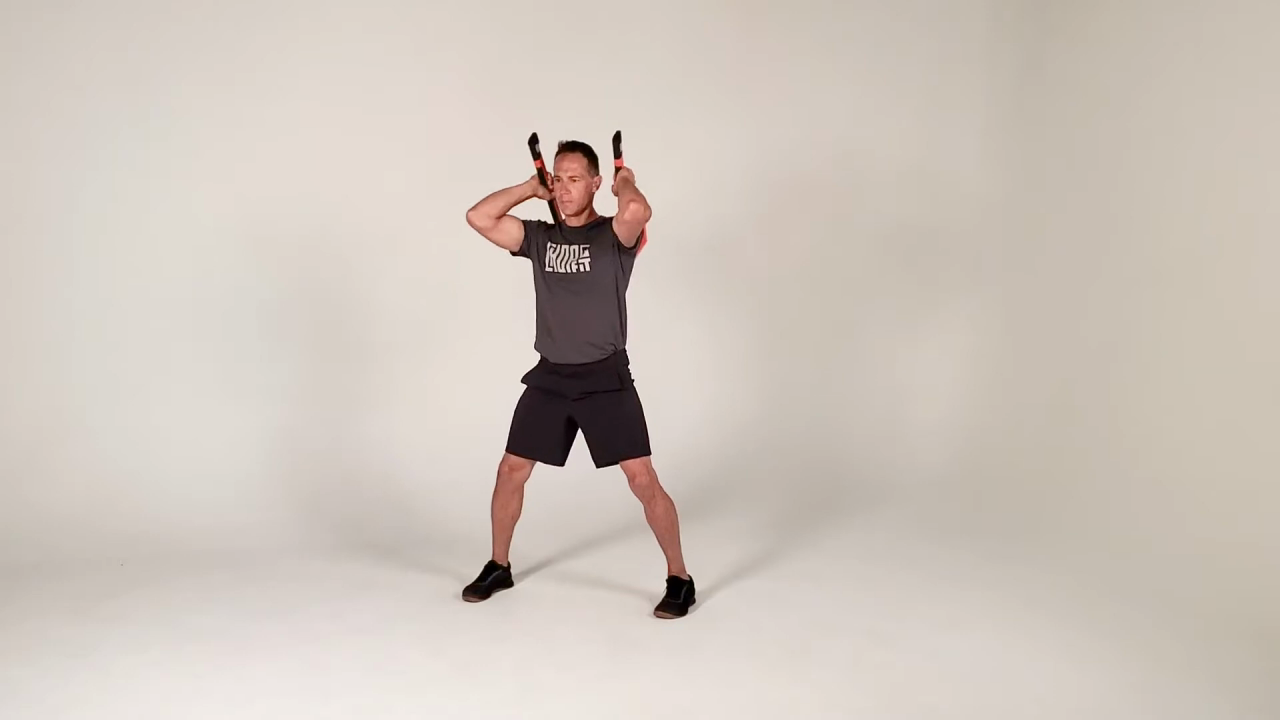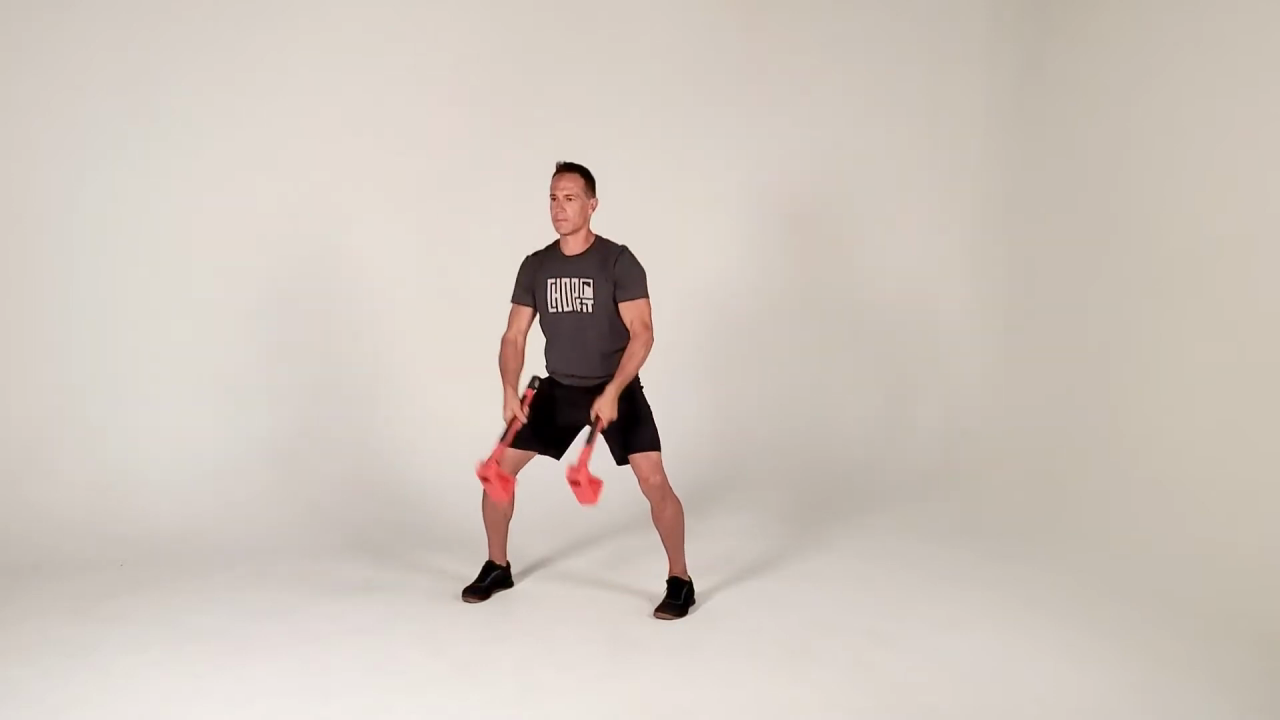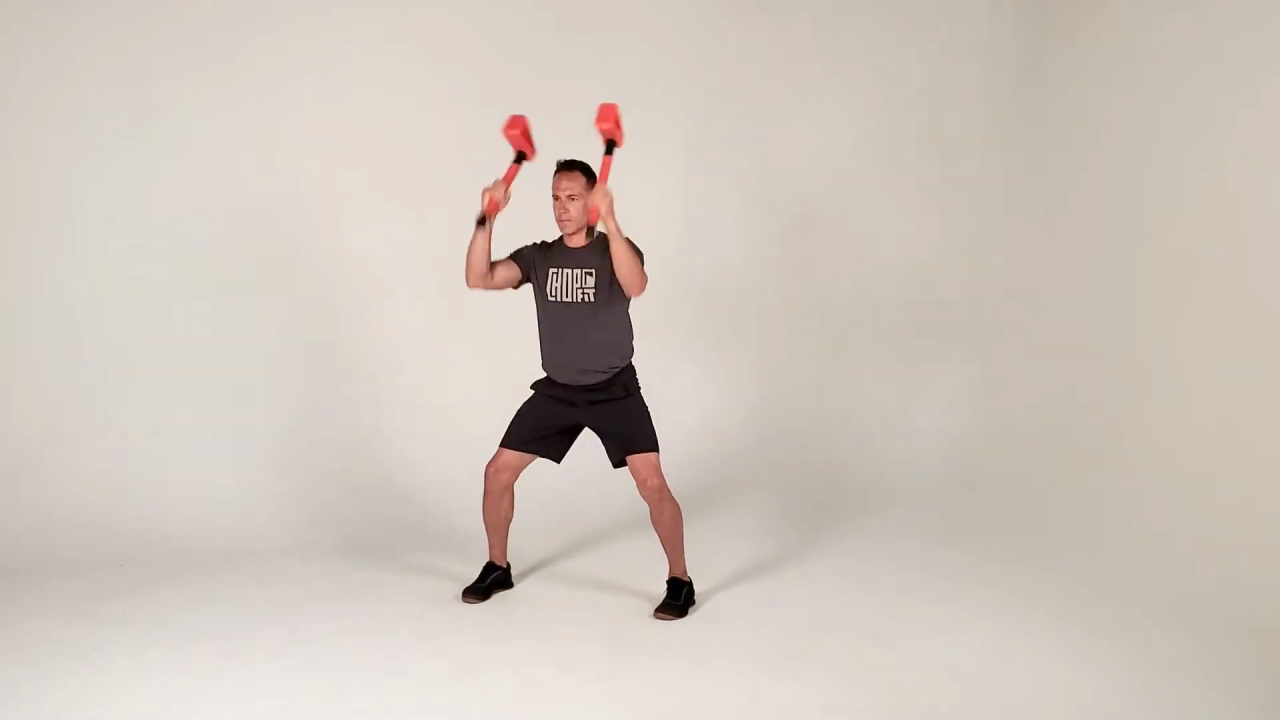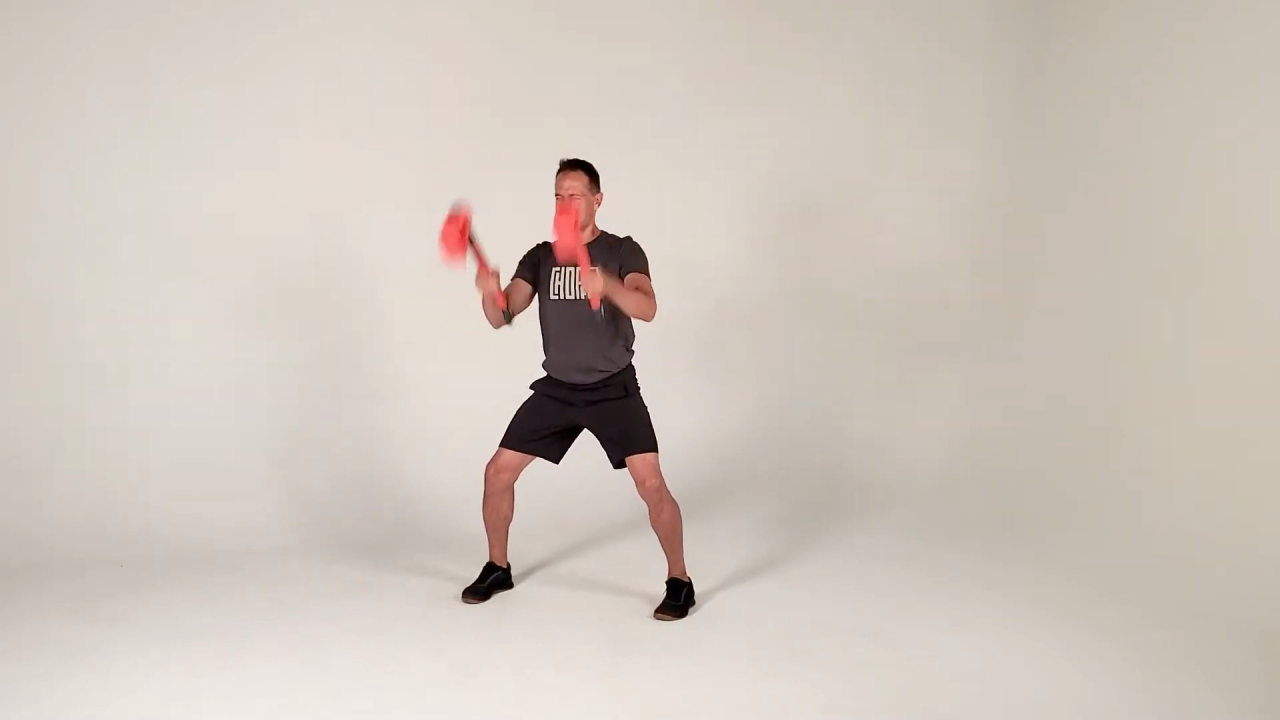
dt=0.7s
person 1, frame 1
left shoulder: (615, 234)
right shoulder: (538, 235)
left elbow: (639, 210)
right elbow: (477, 218)
left wrist: (624, 183)
right wrist: (528, 189)
left hip: (606, 379)
right hip: (549, 379)
left knee: (642, 480)
right knee: (510, 472)
left ankle: (679, 579)
right ankle: (498, 567)
person 1, frame 2
left shoulder: (619, 261)
right shoulder: (535, 266)
left elbow: (642, 334)
right elbow: (514, 336)
left wrist: (612, 393)
right wrist: (511, 393)
left hip: (616, 391)
right hip: (558, 389)
left knee: (654, 481)
right knee: (498, 468)
left ankle: (679, 580)
right ankle: (497, 567)
person 1, frame 3
left shoulder: (616, 251)
right shoulder: (537, 257)
left elbow: (635, 286)
right elbow: (477, 278)
left wrist: (609, 219)
right wrist: (485, 219)
left hip: (614, 389)
right hip: (556, 390)
left knee: (652, 483)
right knee: (497, 472)
left ankle: (679, 581)
right ankle: (497, 567)
person 1, frame 4
left shoulder: (623, 250)
right shoulder: (539, 258)
left elbow: (647, 308)
right elbow: (500, 317)
left wrist: (607, 285)
right wrist: (490, 291)
left hip: (613, 389)
right hip: (556, 390)
left knee: (651, 484)
right knee: (497, 472)
left ankle: (679, 581)
right ankle: (497, 568)
